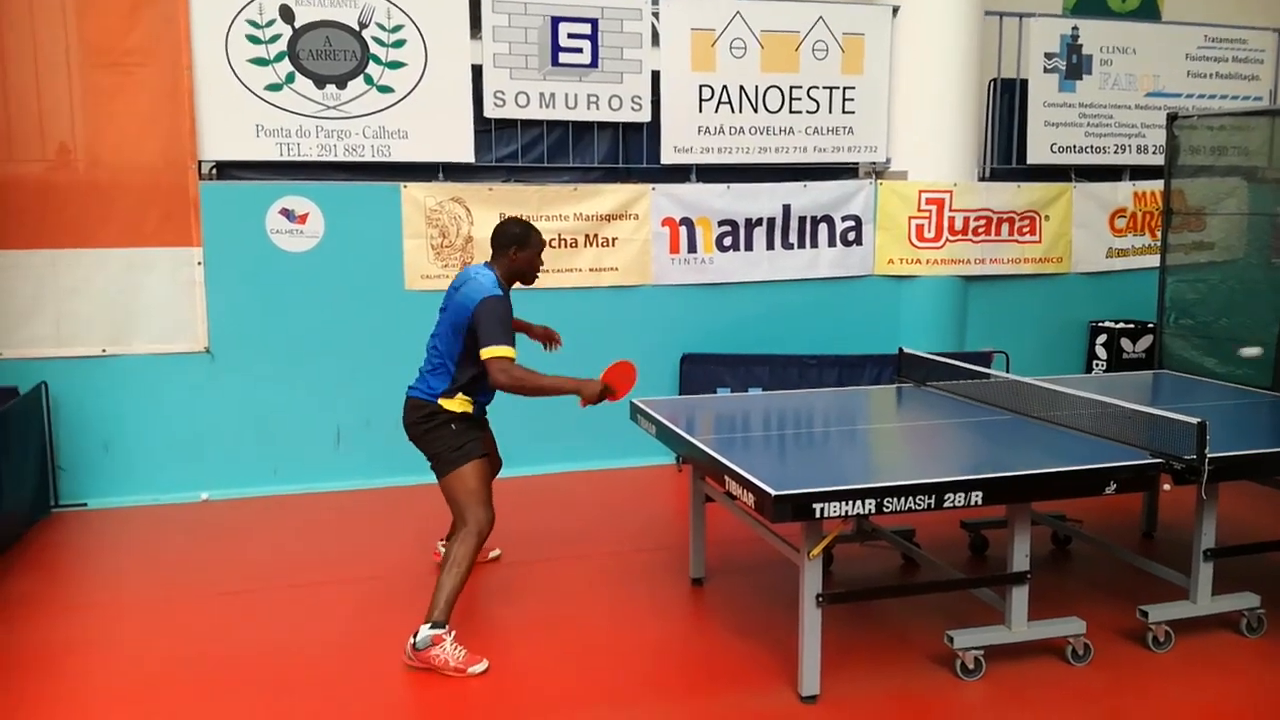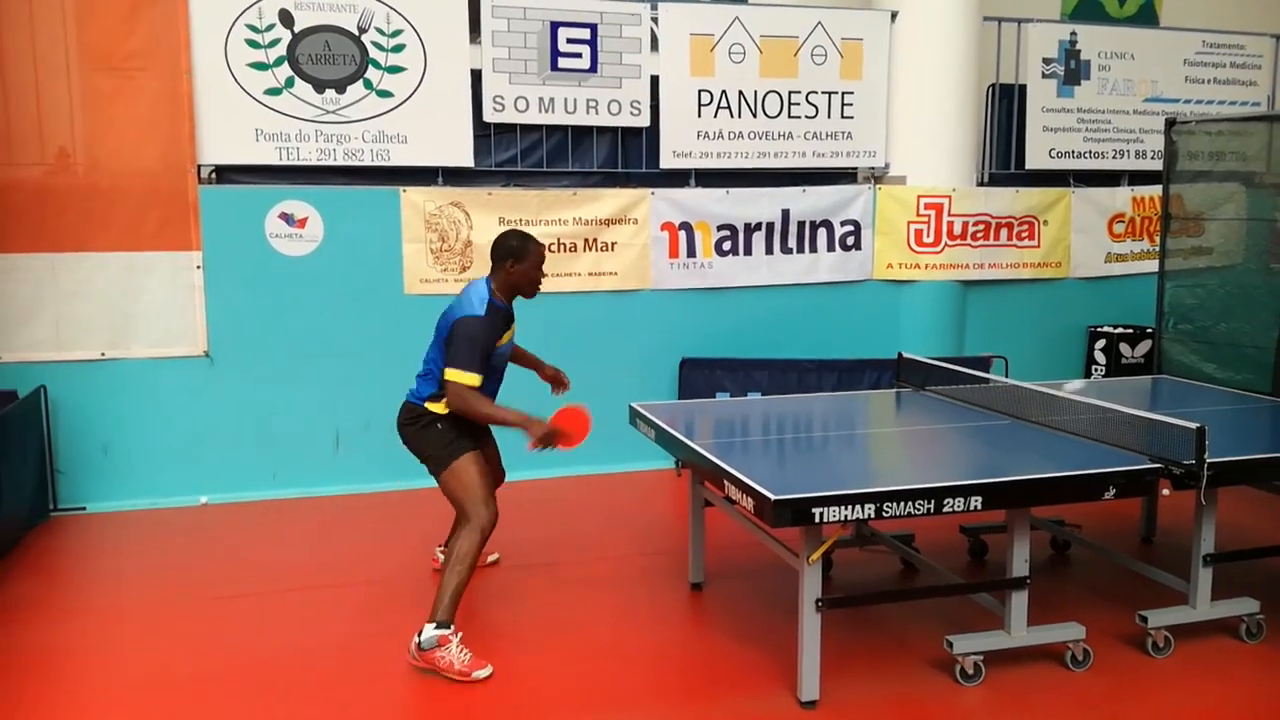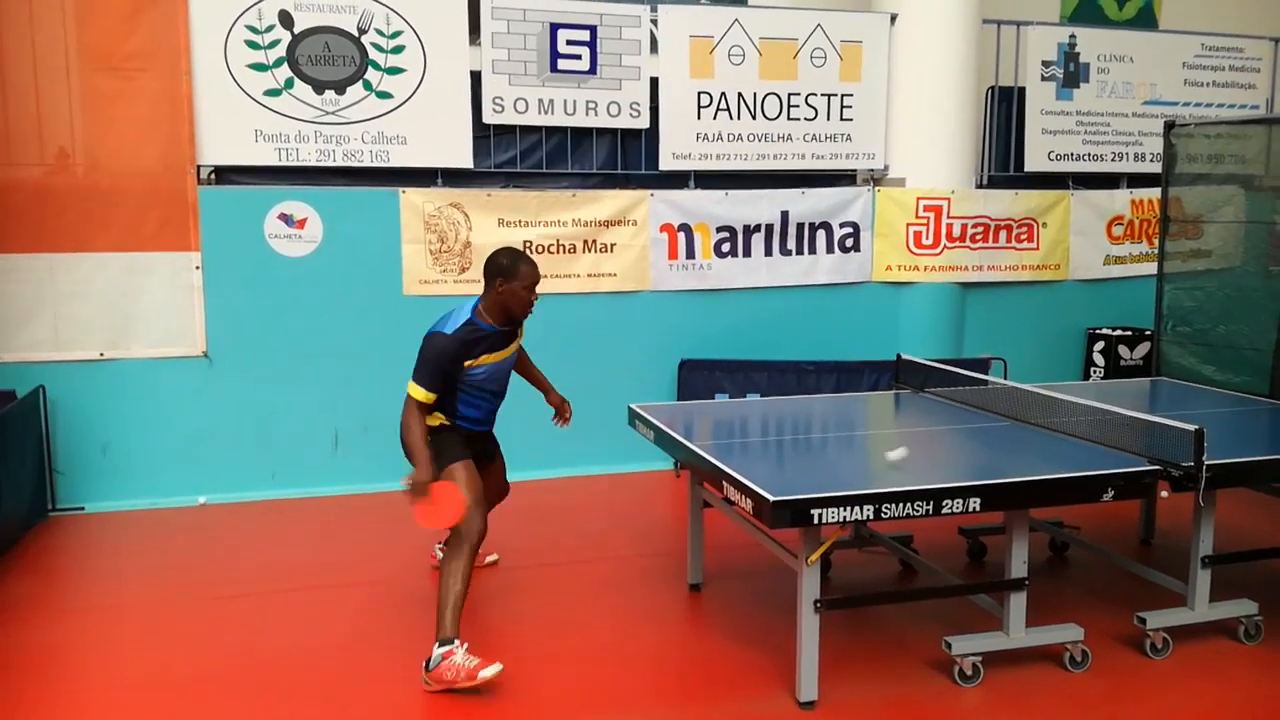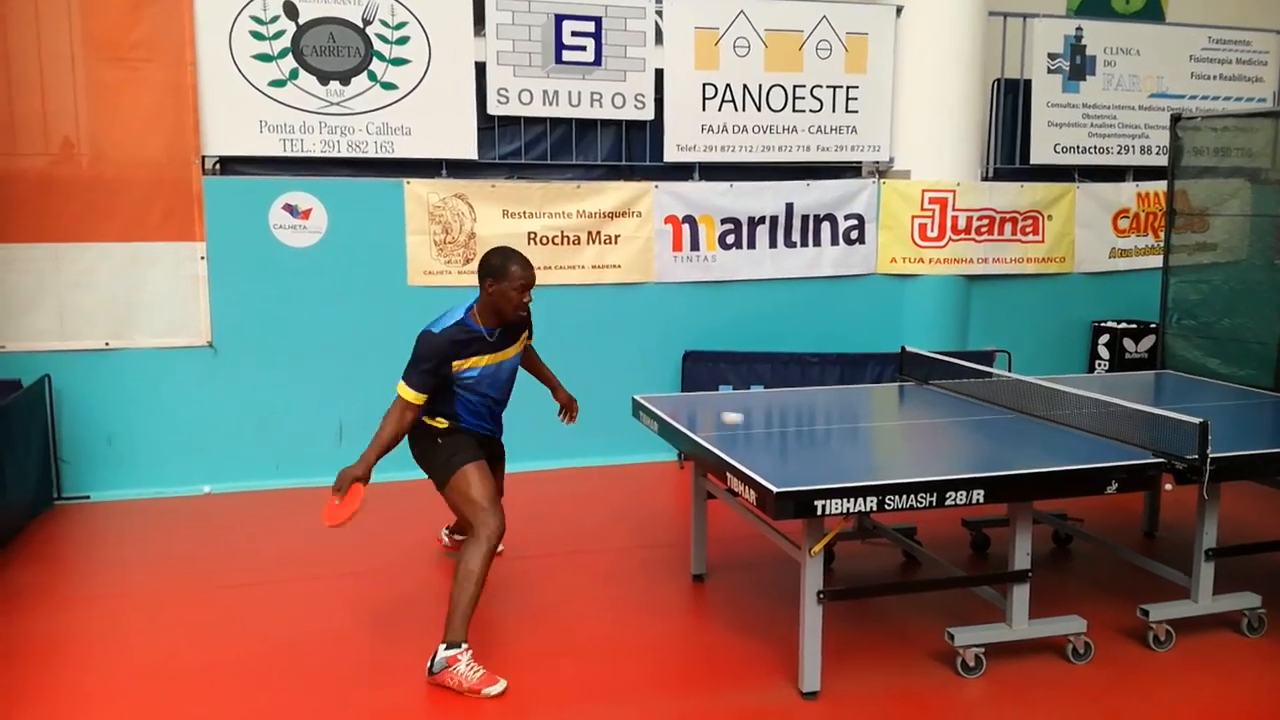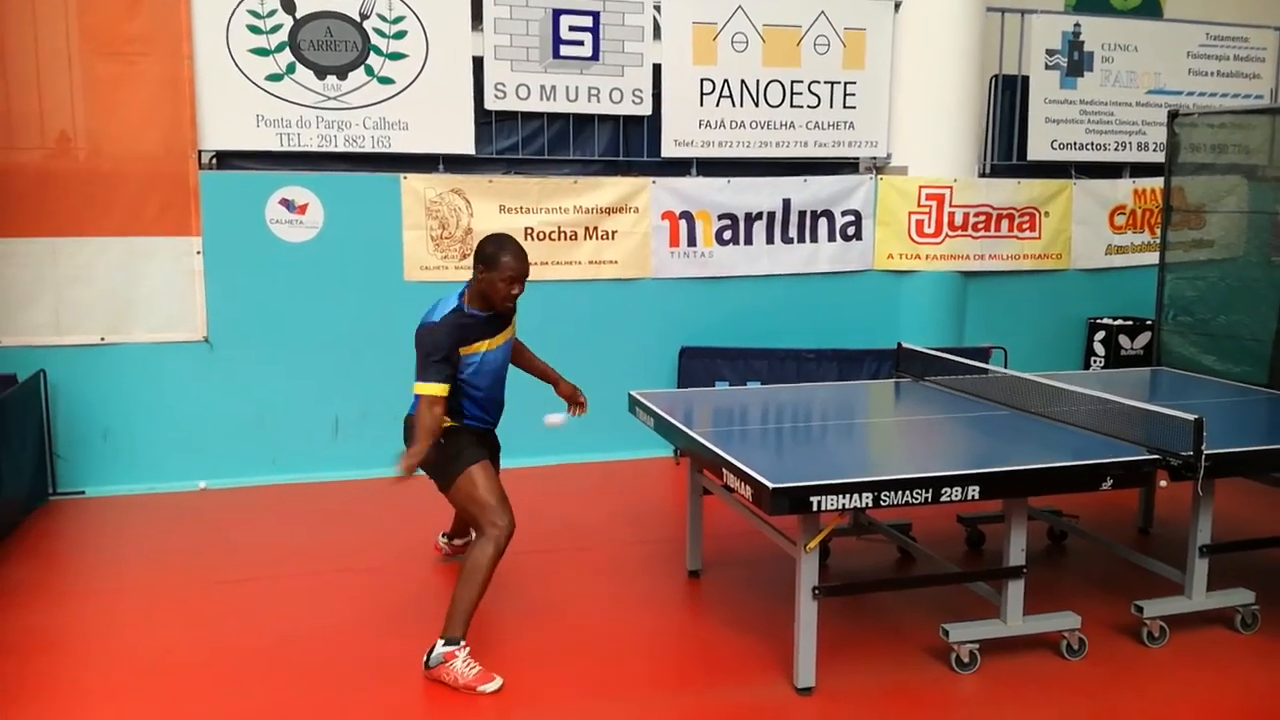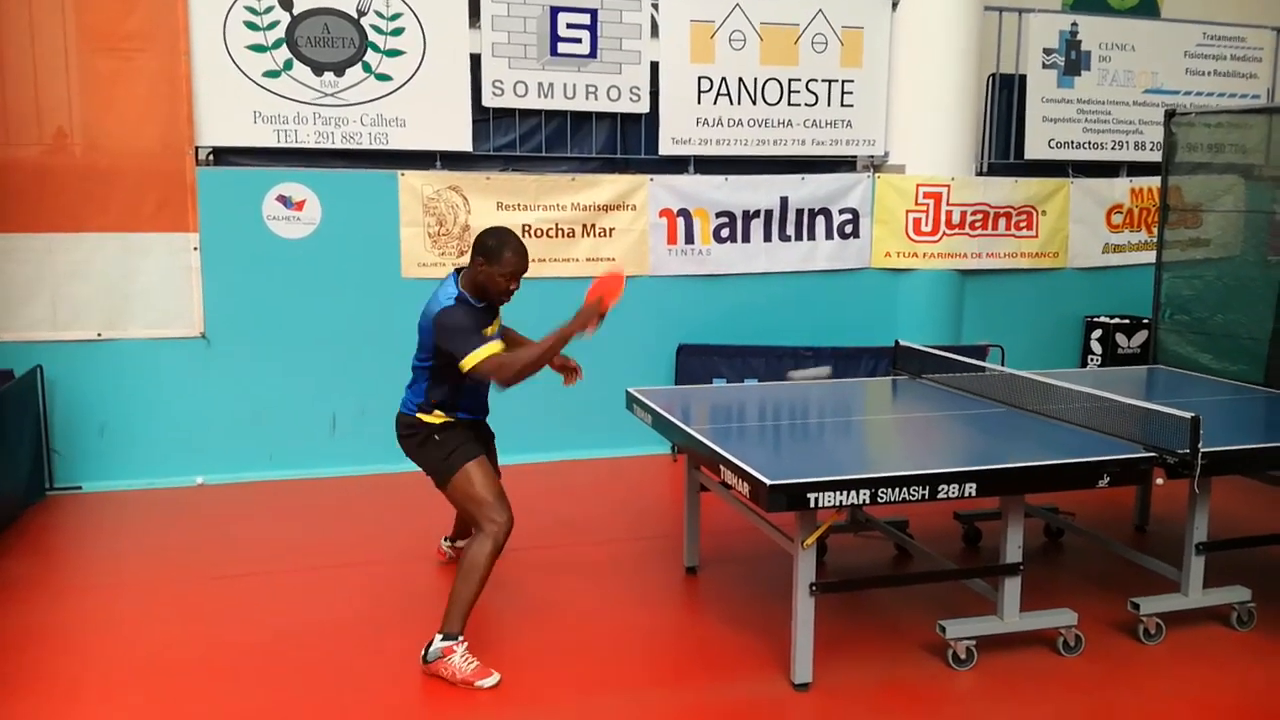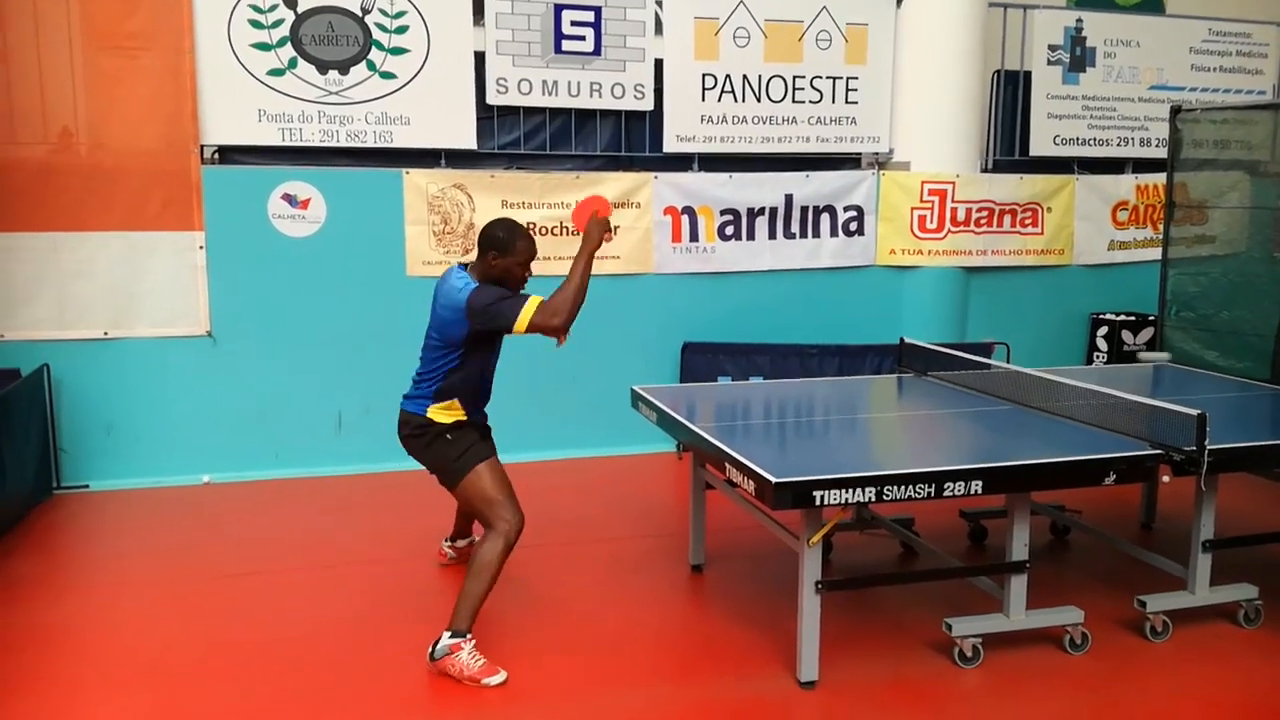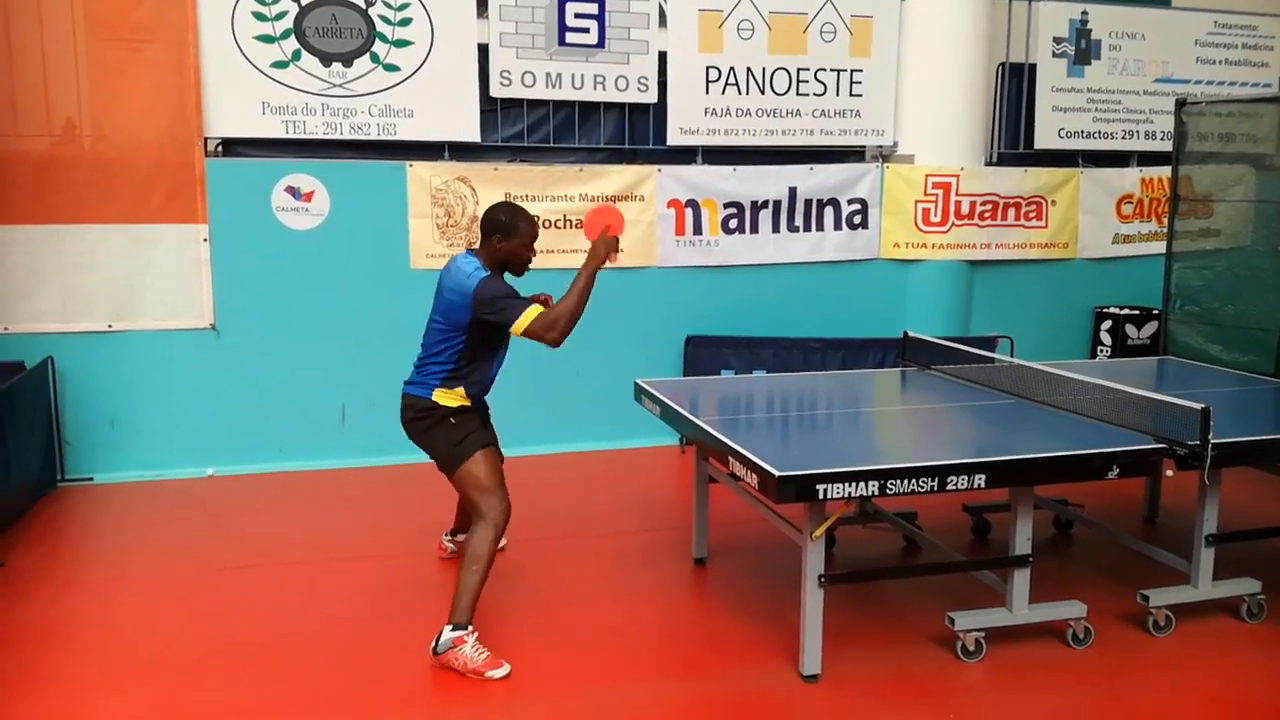
dt=0.1s
person 1, frame 1
left shoulder: (475, 277)
right shoulder: (491, 300)
right elbow: (502, 375)
left wrist: (527, 328)
right wrist: (578, 386)
left hip: (450, 407)
right hip: (441, 414)
left knee: (488, 467)
right knee: (478, 520)
left ankle: (451, 546)
right ankle: (430, 637)
person 1, frame 2
left shoulder: (496, 298)
right shoulder: (475, 318)
right elbow: (461, 396)
left wrist: (540, 368)
right wrist: (529, 423)
left hip: (462, 416)
right hip: (438, 419)
left knee: (493, 479)
right knee: (481, 517)
left ankle: (452, 550)
right ankle: (436, 637)
person 1, frame 3
left shoulder: (509, 317)
right shoulder: (448, 338)
right elbow: (414, 410)
left wrist: (549, 390)
right wrist: (423, 466)
left hip: (473, 429)
right hip: (439, 431)
left knee: (495, 490)
right knee: (470, 525)
left ankle: (448, 549)
right ankle: (445, 653)
person 1, frame 4
left shoulder: (516, 315)
right shoulder: (442, 336)
right elbow: (406, 408)
left wrist: (556, 387)
right wrist: (365, 462)
left hip: (484, 431)
right hip: (445, 436)
left knee: (489, 498)
right knee: (490, 527)
left ankle: (457, 534)
right ankle: (450, 656)
person 1, frame 5
left shoulder: (503, 309)
right shoulder: (440, 328)
right elbow: (432, 406)
left wrist: (558, 382)
right wrist: (418, 451)
left hip: (477, 427)
right hip: (446, 434)
left knee: (483, 504)
right knee: (498, 527)
left ankle: (454, 538)
right ankle: (447, 652)
person 1, frame 6
left shoulder: (472, 291)
right shoulder: (449, 315)
left elbow: (497, 338)
right elbow: (502, 372)
left wrist: (554, 356)
right wrist: (561, 337)
left hip: (459, 420)
right hip: (432, 428)
left knee: (482, 486)
right knee: (496, 522)
left ankle: (456, 542)
right ankle: (445, 648)
person 1, frame 7
left shoulder: (462, 278)
right shoulder: (478, 300)
right elbow: (556, 317)
left wrist: (536, 313)
right wrist: (588, 248)
left hip: (453, 417)
right hip: (436, 427)
left knee: (484, 483)
right knee: (506, 521)
left ankle: (458, 542)
right ankle: (452, 644)
person 1, frame 8
left shoulder: (465, 264)
right shoulder: (485, 288)
right elbow: (555, 329)
left wrist: (526, 305)
right wrist: (593, 260)
left hip: (455, 402)
right hip: (440, 411)
left knee: (490, 467)
right knee: (493, 511)
left ankle: (458, 539)
right ankle: (454, 638)
